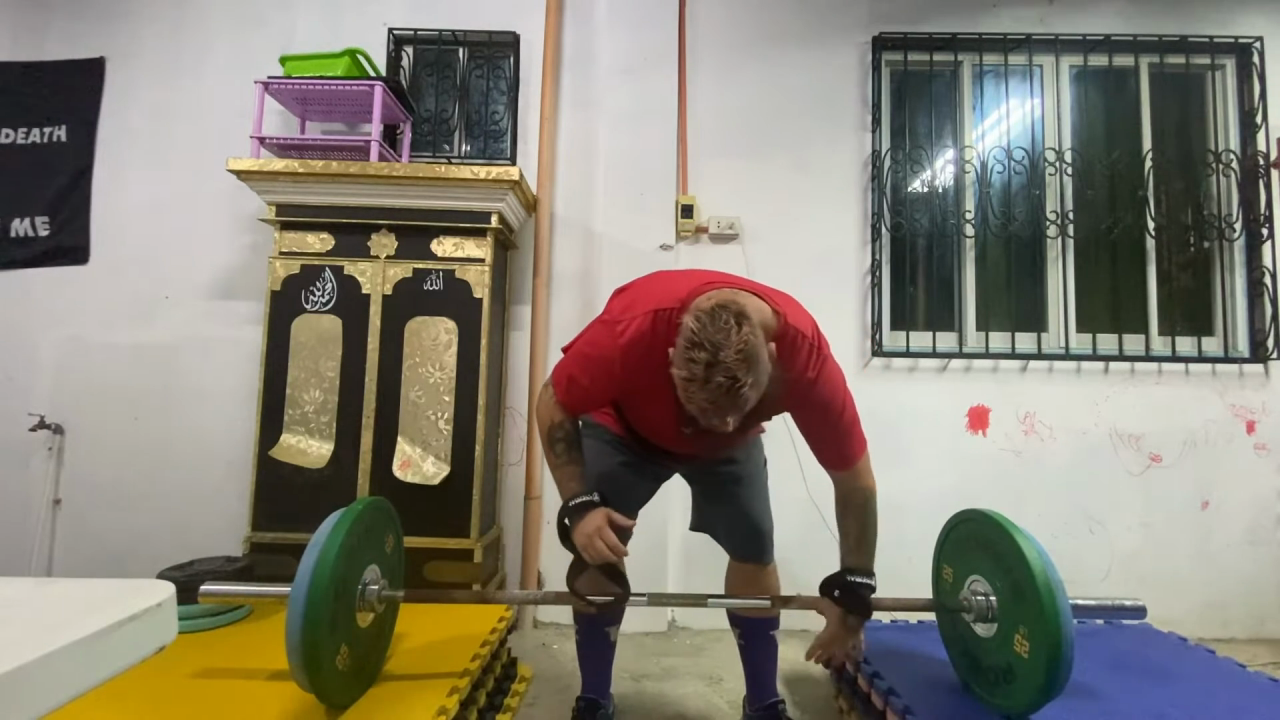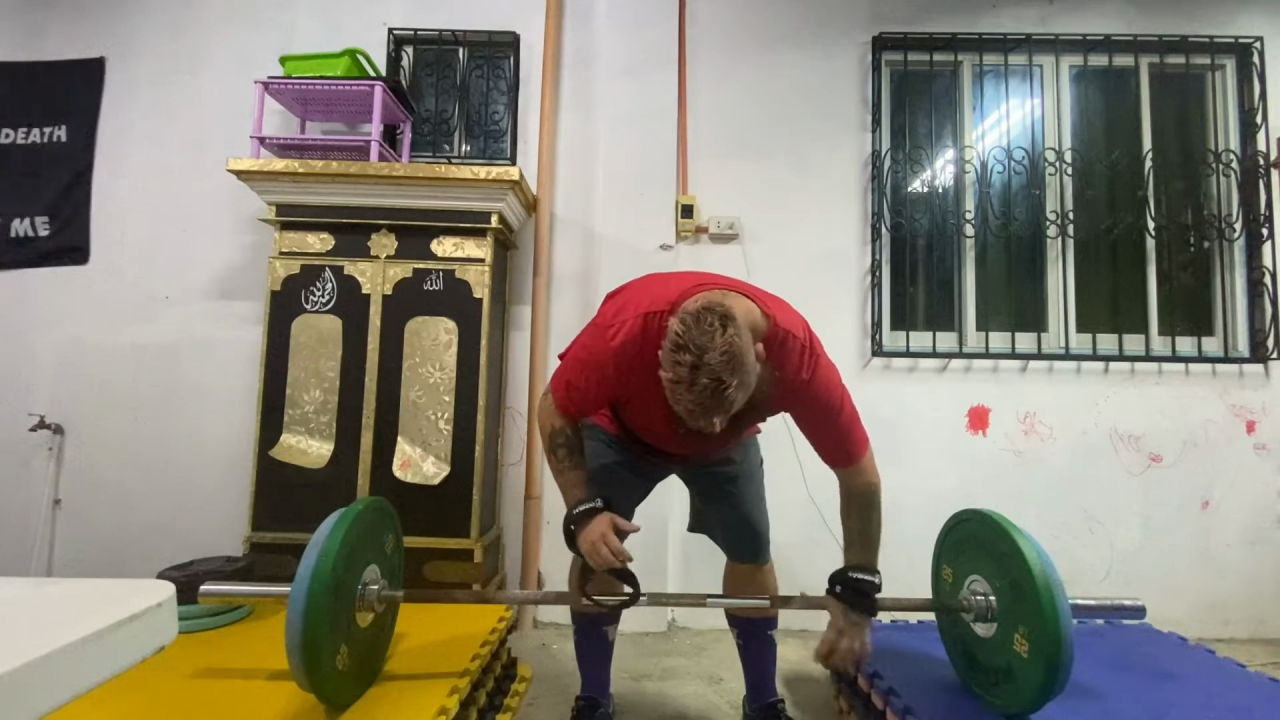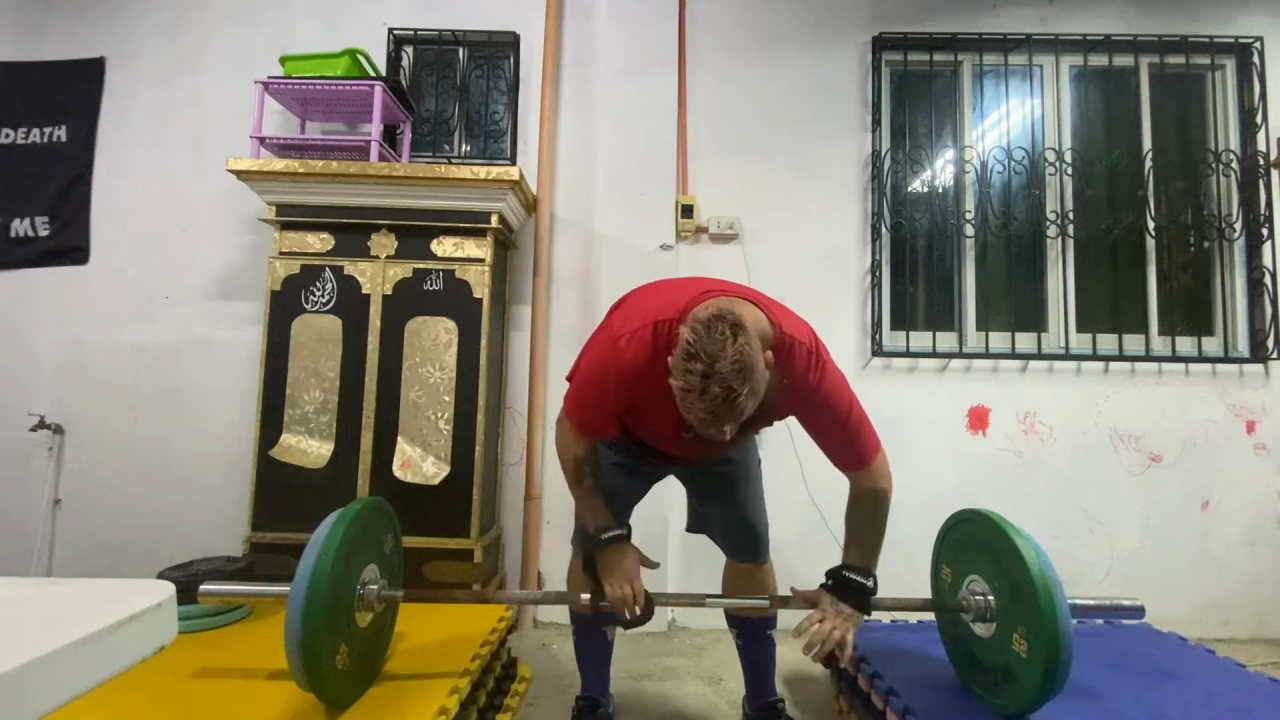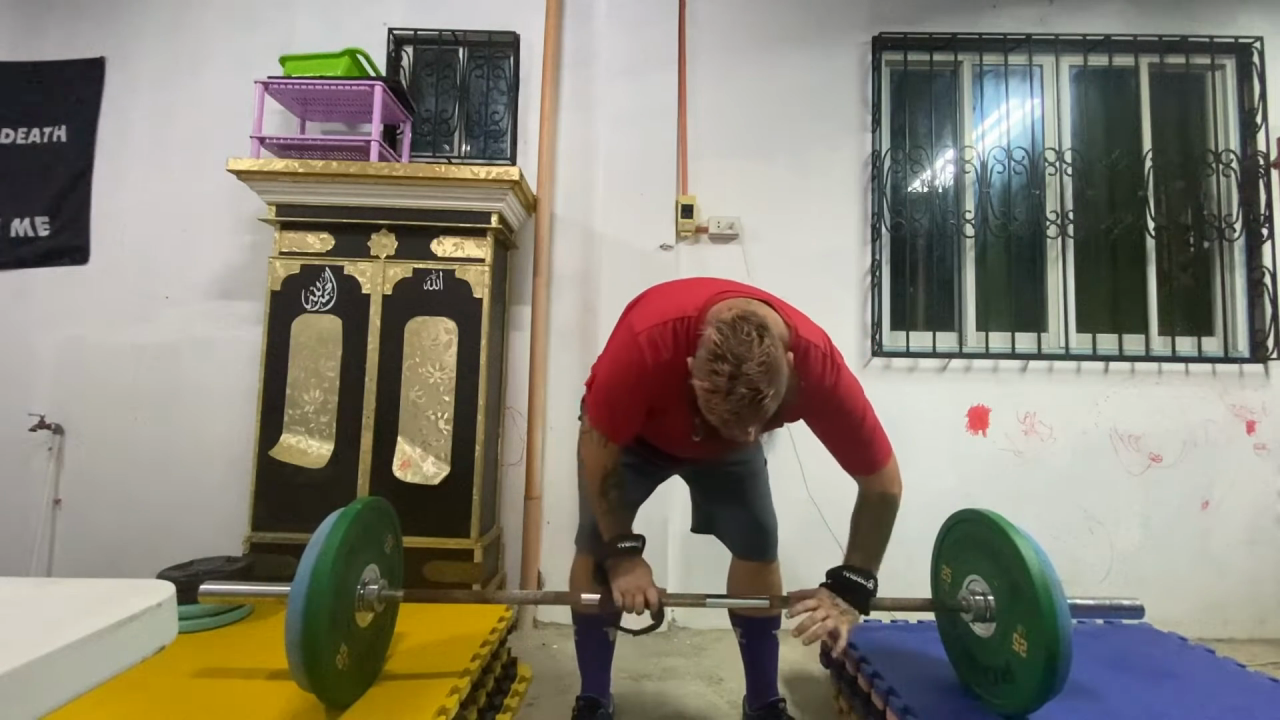
dt=0.3s
person 1, frame 1
left shoulder: (805, 355)
right shoulder: (633, 325)
left elbow: (854, 479)
right elbow: (554, 404)
left wrist: (852, 591)
right wrist: (578, 505)
right hip: (625, 429)
left knee: (755, 550)
right knee: (596, 550)
person 1, frame 2
left shoulder: (797, 356)
right shoulder: (624, 329)
left elbow: (859, 475)
right elbow: (556, 411)
left wrist: (856, 588)
right wrist: (583, 511)
right hip: (622, 430)
left knee: (751, 551)
right knee: (593, 548)
person 1, frame 3
left shoulder: (802, 360)
right shoulder: (631, 339)
left elbow: (873, 478)
right elbow: (574, 433)
left wrist: (850, 587)
right wrist: (608, 538)
right hip: (623, 433)
left knee: (750, 549)
right knee: (594, 550)
person 1, frame 4
left shoulder: (818, 366)
right shoulder: (648, 337)
left elbow: (883, 482)
right elbow: (598, 443)
left wrist: (851, 585)
right wrist: (622, 551)
right hip: (627, 430)
left knee: (758, 545)
right knee: (598, 548)
